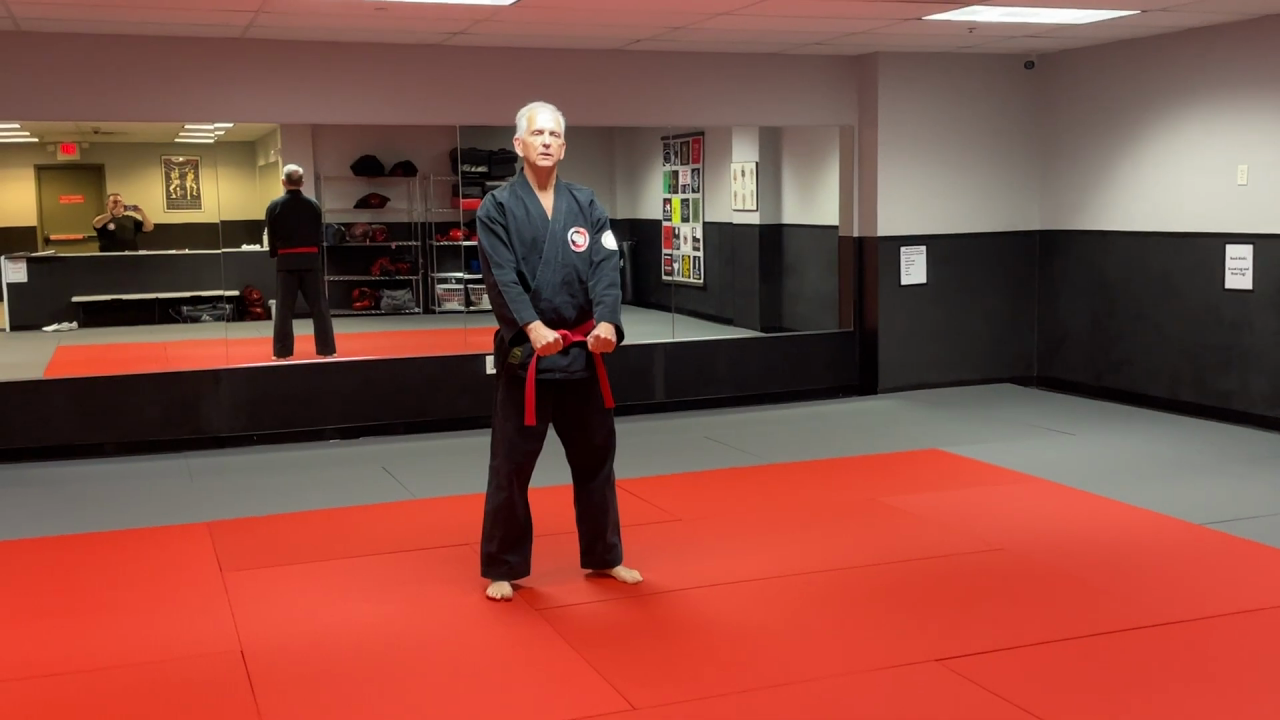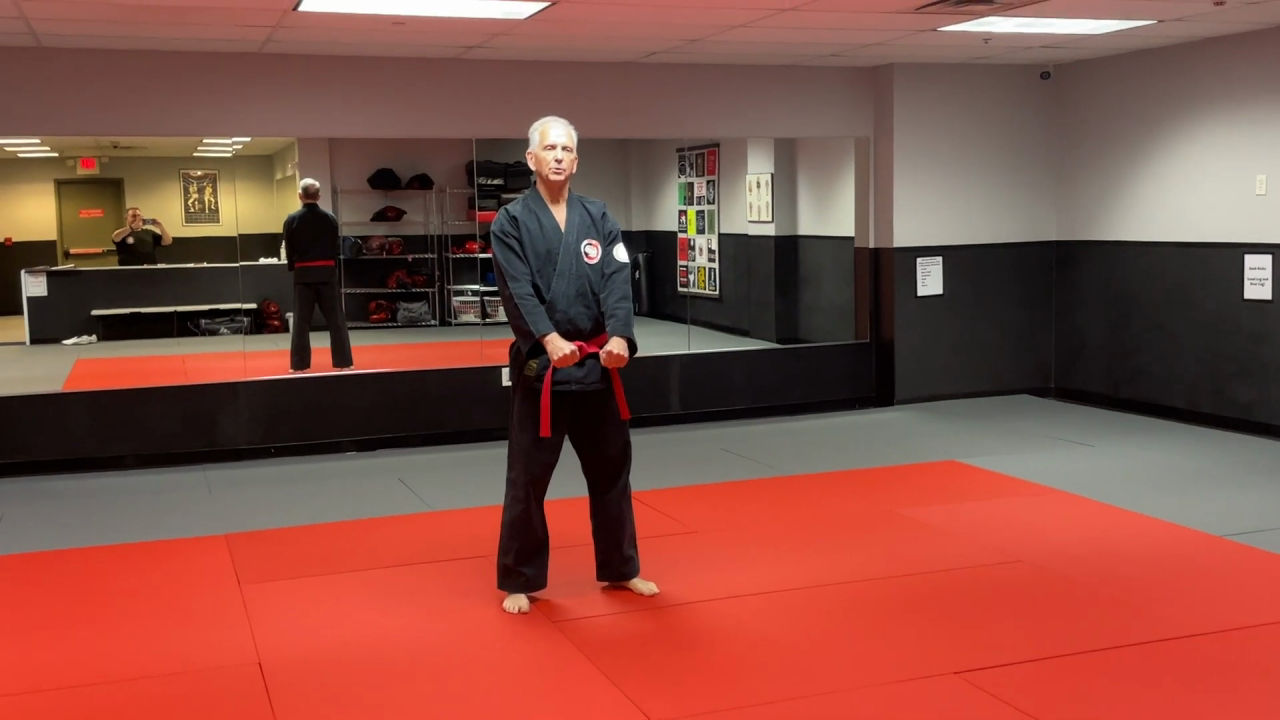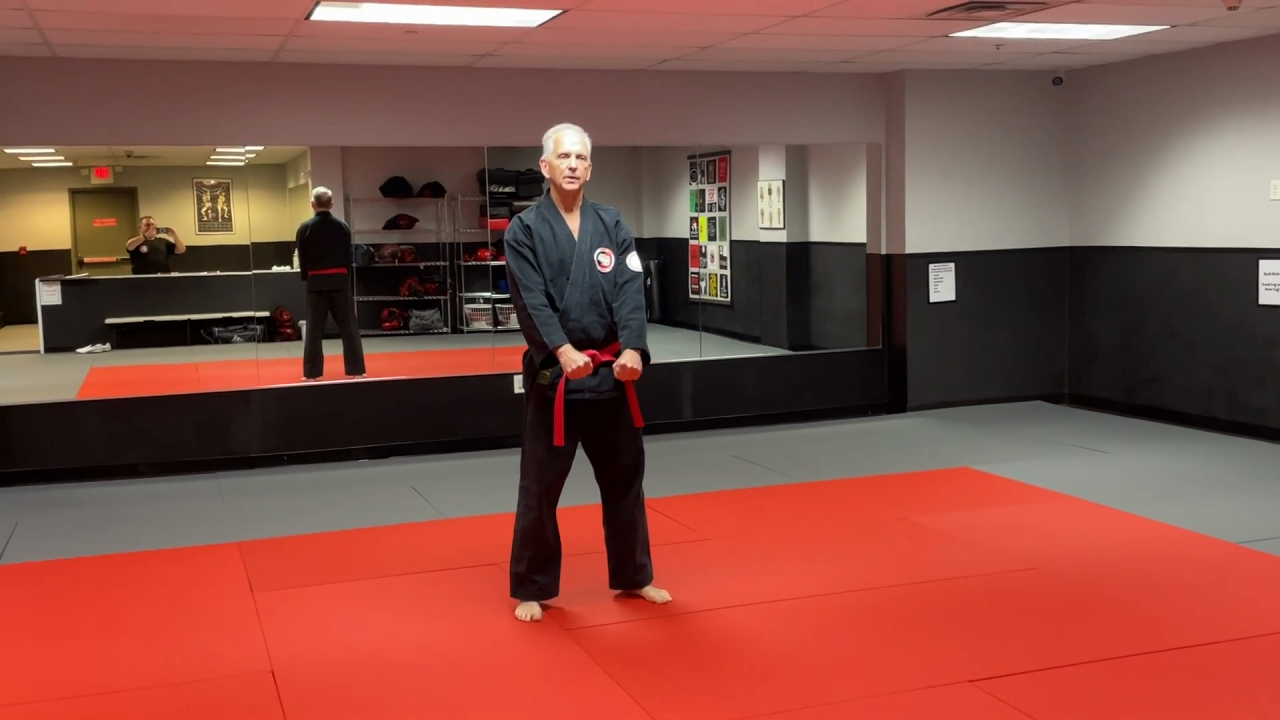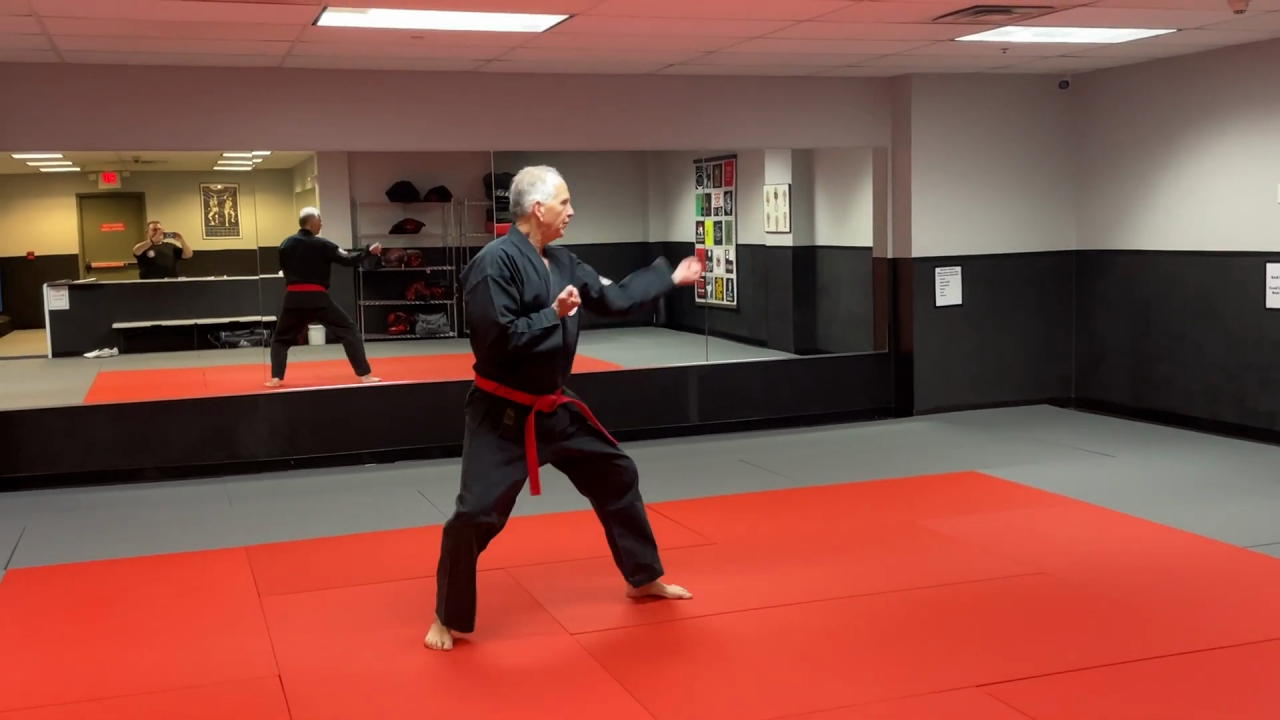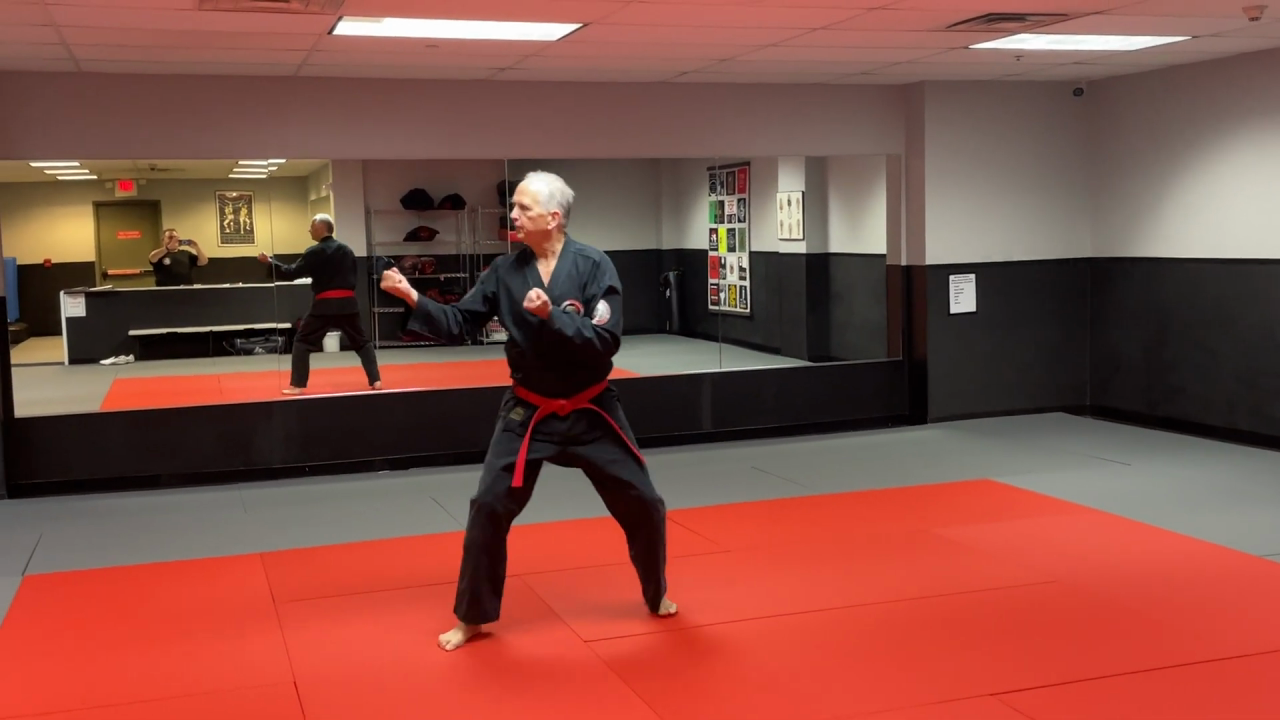
dt=1s
person 1, frame 1
left shoulder: (586, 205)
right shoulder: (497, 208)
left elbow: (605, 268)
right elbow: (502, 278)
left wrist: (606, 322)
right wrist: (532, 328)
left hip: (582, 351)
right hip: (524, 353)
left knee: (596, 458)
right knee: (511, 465)
left ankle: (604, 557)
right ankle: (502, 568)
person 1, frame 2
left shoulder: (598, 217)
right shoulder: (511, 222)
left elbow: (616, 281)
right elbow: (517, 291)
left wrist: (619, 335)
right wrist: (549, 340)
left hip: (597, 363)
right hip: (540, 365)
left knee: (611, 469)
right knee: (527, 477)
left ankle: (619, 569)
right ankle: (519, 581)
person 1, frame 3
left shoulder: (611, 224)
right shoulder: (525, 230)
left elbow: (630, 291)
right elbow: (531, 300)
left wrist: (633, 347)
right wrist: (562, 351)
left hip: (610, 370)
right hip: (553, 372)
left knee: (624, 476)
right knee: (541, 485)
left ankle: (632, 577)
right ankle: (531, 588)
person 1, frame 4
left shoulder: (563, 262)
right shoulder: (494, 262)
left elbow: (612, 298)
right elbow: (499, 338)
left wrist: (671, 276)
right wrist: (553, 314)
left hip: (554, 407)
right hip: (502, 412)
left knee: (617, 475)
right knee: (476, 514)
left ankle: (644, 577)
right ankle: (449, 617)
person 1, frame 5
left shoulder: (593, 266)
right shoulder: (505, 272)
left elbow: (604, 343)
right elbow: (461, 322)
left wrist: (550, 317)
right wrist: (413, 299)
left hip: (590, 410)
right hip: (528, 412)
left knee: (641, 504)
right knee: (489, 509)
left ankle: (656, 594)
right ankle: (471, 616)
person 2, frame 1
left shoulder: (275, 206)
right shoulder: (313, 205)
left elbow: (271, 237)
right elbow: (319, 234)
left wrist: (277, 255)
left hip: (286, 260)
right hip: (310, 259)
left knee: (284, 308)
right knee: (319, 306)
left ankle: (282, 352)
right ankle: (327, 350)
person 2, frame 2
left shoulder: (292, 220)
right shoulder: (330, 218)
left elbow: (289, 251)
right elbow: (336, 248)
left hip: (303, 273)
right hip: (327, 272)
left knee: (301, 320)
right knee: (336, 319)
left ankle: (299, 364)
right ankle: (343, 362)
person 2, frame 3
left shoulder: (305, 228)
right shoulder: (342, 226)
left elbow: (302, 259)
right elbow: (349, 256)
left wrist: (307, 278)
left hip: (316, 281)
right hip: (339, 280)
left knee: (314, 328)
right knee: (348, 326)
left ankle: (312, 373)
right ankle: (356, 370)
person 2, frame 4
left shoulder: (286, 245)
right shoulder: (322, 245)
right elbow: (347, 260)
right wrist: (369, 252)
left hip: (294, 299)
right hip: (317, 298)
left knee: (281, 338)
right knee: (349, 331)
left ankle: (276, 377)
right ankle: (364, 374)
person 2, frame 5
left shoulder: (316, 252)
right shoulder: (347, 250)
left elbow: (293, 272)
left wrist: (270, 262)
left hip: (326, 304)
right hip: (348, 303)
left knee: (302, 342)
right knee: (362, 342)
left ankle: (296, 385)
right ankle: (375, 380)
